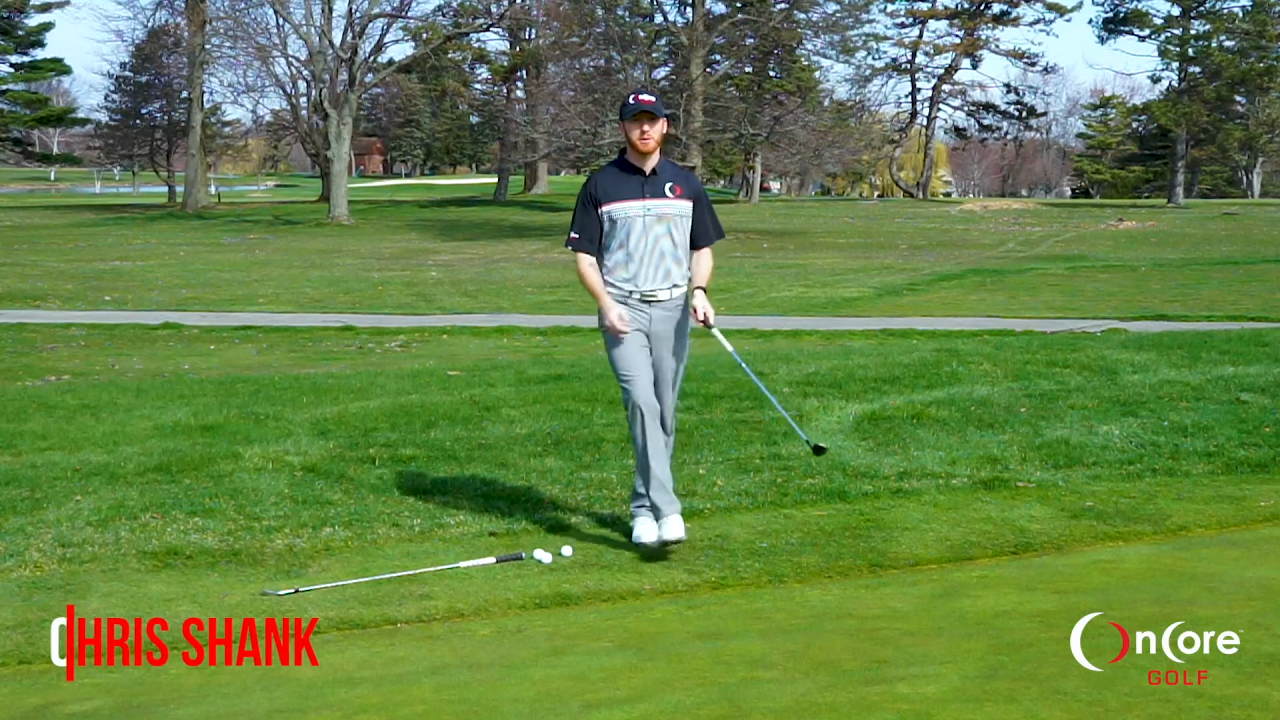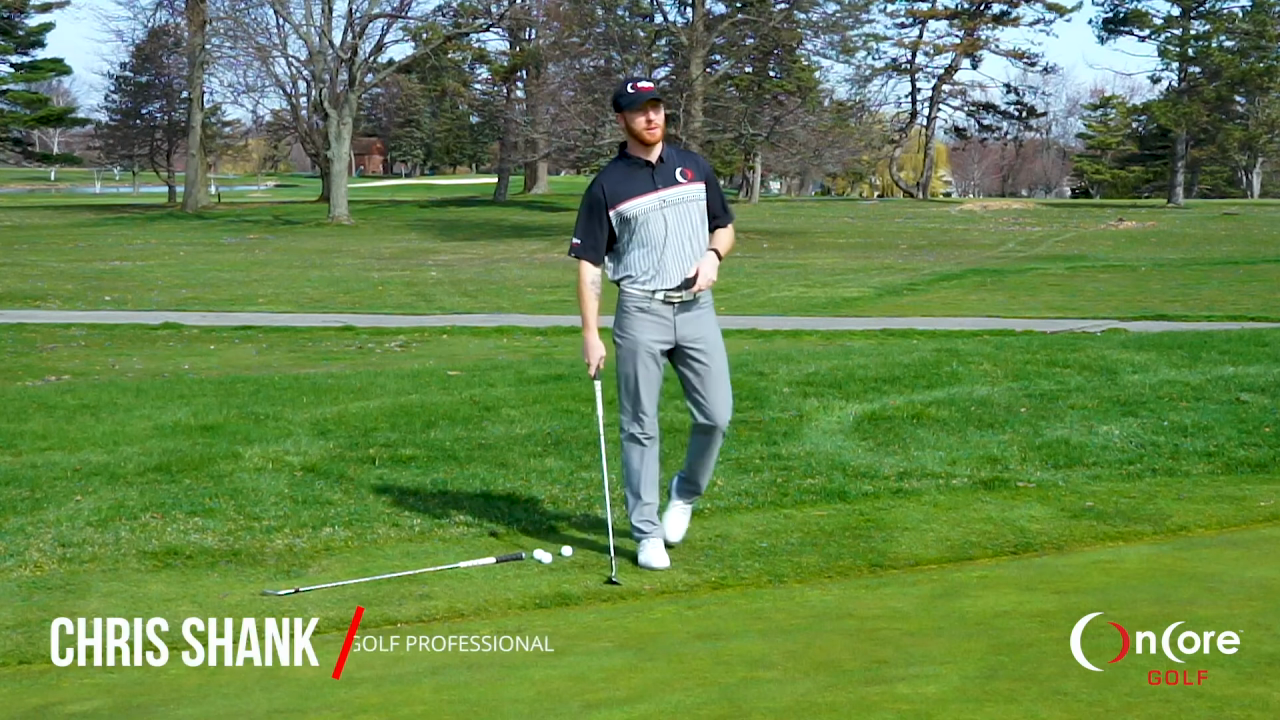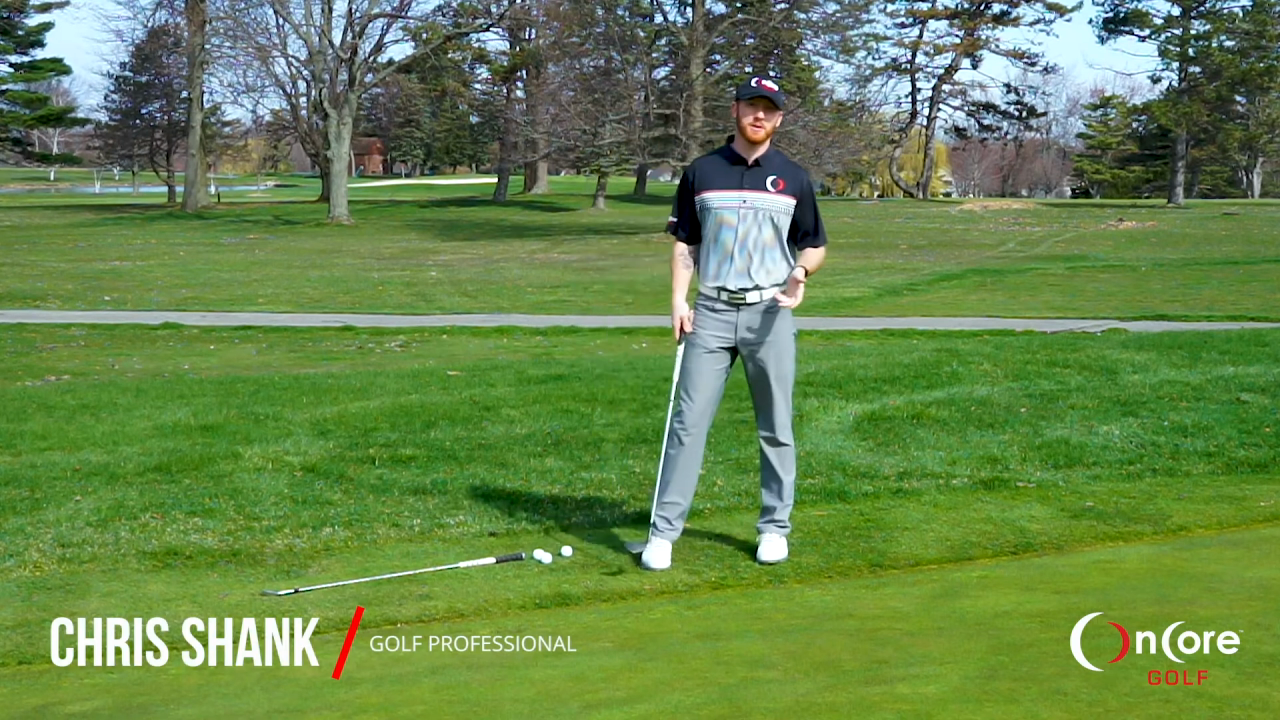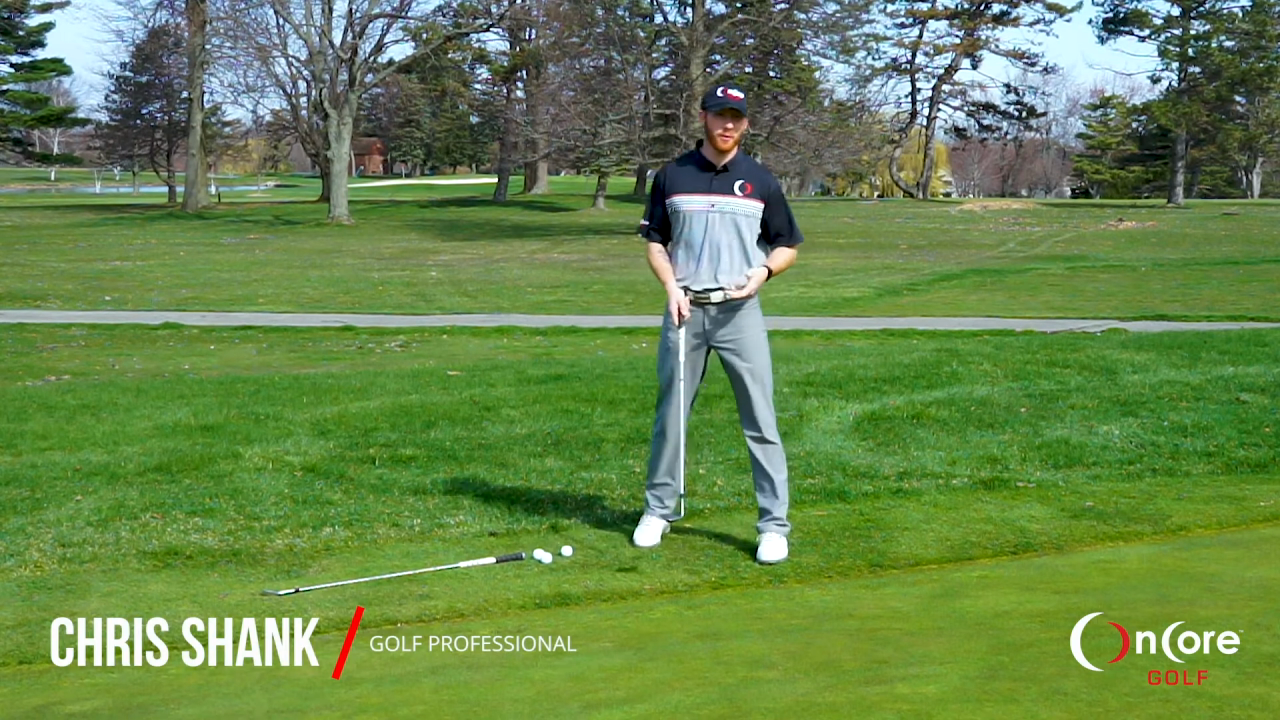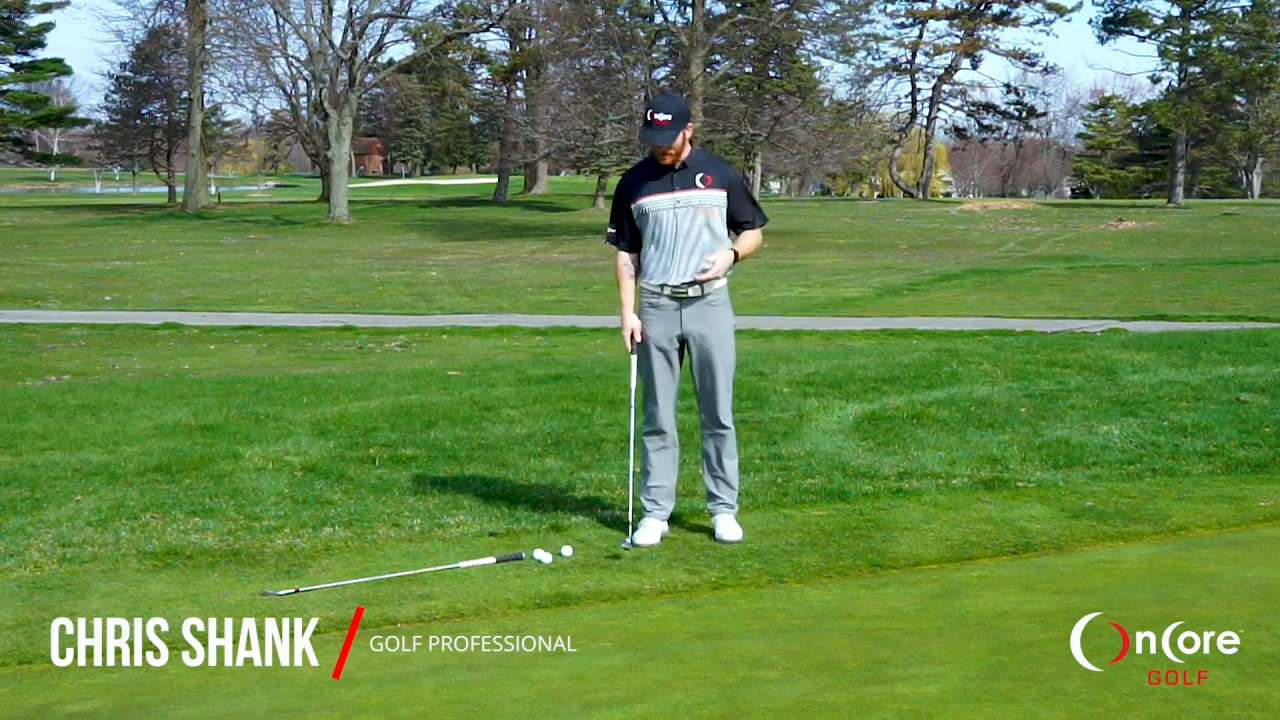
dt=1s
person 1, frame 1
left shoulder: (686, 184)
right shoulder: (600, 184)
left elbow: (702, 250)
right elbow: (584, 255)
left wrist: (698, 291)
right wrist: (604, 302)
left hip: (671, 311)
right hip: (622, 312)
left knee: (663, 415)
right knee: (640, 401)
left ankle: (644, 510)
right ankle: (667, 510)
person 1, frame 2
left shoulder: (695, 167)
right shoulder: (607, 185)
left elbow: (724, 228)
right elbow: (589, 263)
left wrist: (713, 257)
right wrist: (590, 334)
left hip: (696, 310)
right hip: (640, 314)
left knee: (715, 415)
right knee: (641, 427)
left ankle: (684, 492)
right ankle: (647, 533)
person 1, frame 3
left shoulder: (794, 178)
right shoulder: (700, 172)
left elbow: (814, 246)
right elbow: (684, 243)
left wrist: (800, 274)
right wrist: (678, 299)
left hip: (768, 316)
right hip: (711, 312)
left knee: (775, 428)
right knee: (689, 422)
left ankle: (774, 527)
right ankle: (664, 531)
person 1, frame 4
left shoulder: (762, 181)
right shoulder: (671, 176)
left elbow: (787, 246)
right elbow: (656, 242)
left wrist: (764, 271)
right wrist: (671, 286)
left hip: (739, 312)
right hip: (686, 311)
left knee: (760, 421)
right knee: (670, 416)
left ankle: (773, 526)
right ankle: (659, 510)
person 1, frame 5
left shoulder: (722, 174)
right shoulder: (633, 182)
left elbow: (754, 232)
right elbow: (626, 253)
left wrist: (732, 254)
right wrist: (627, 310)
left hip: (710, 305)
right hip: (657, 307)
left knee: (717, 413)
right knee: (658, 415)
left ankle: (724, 508)
right ankle: (656, 511)
